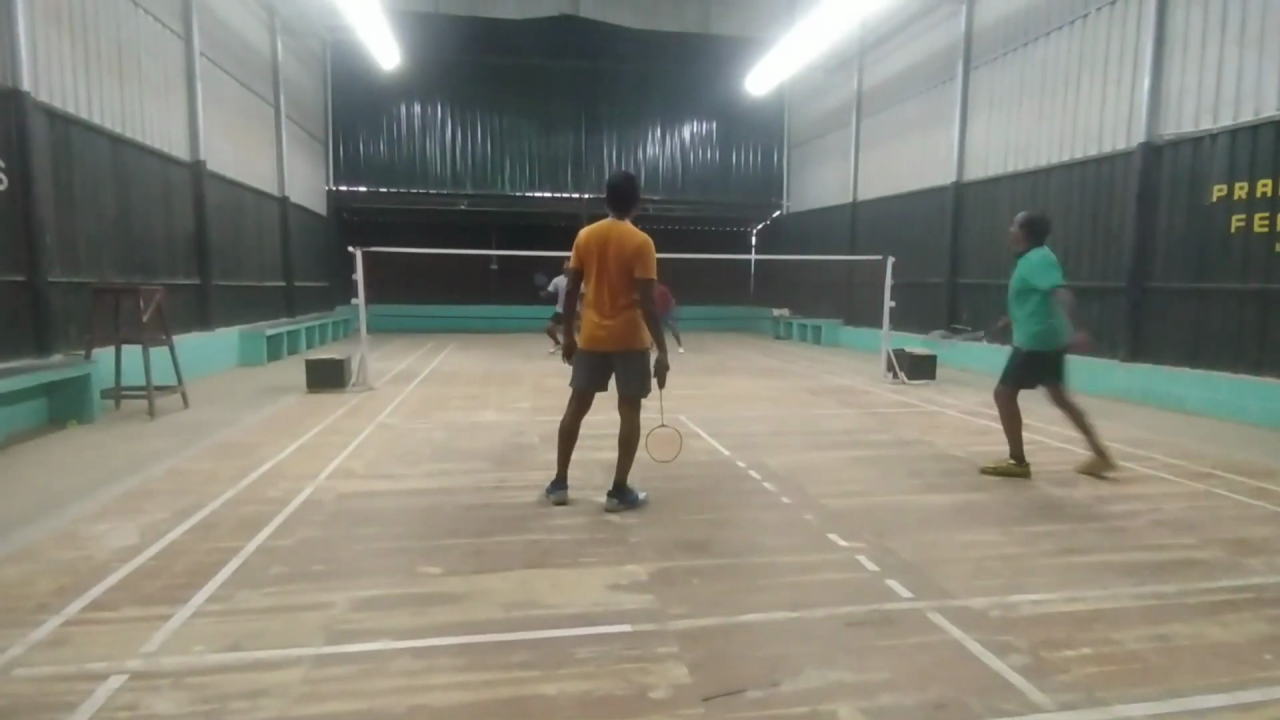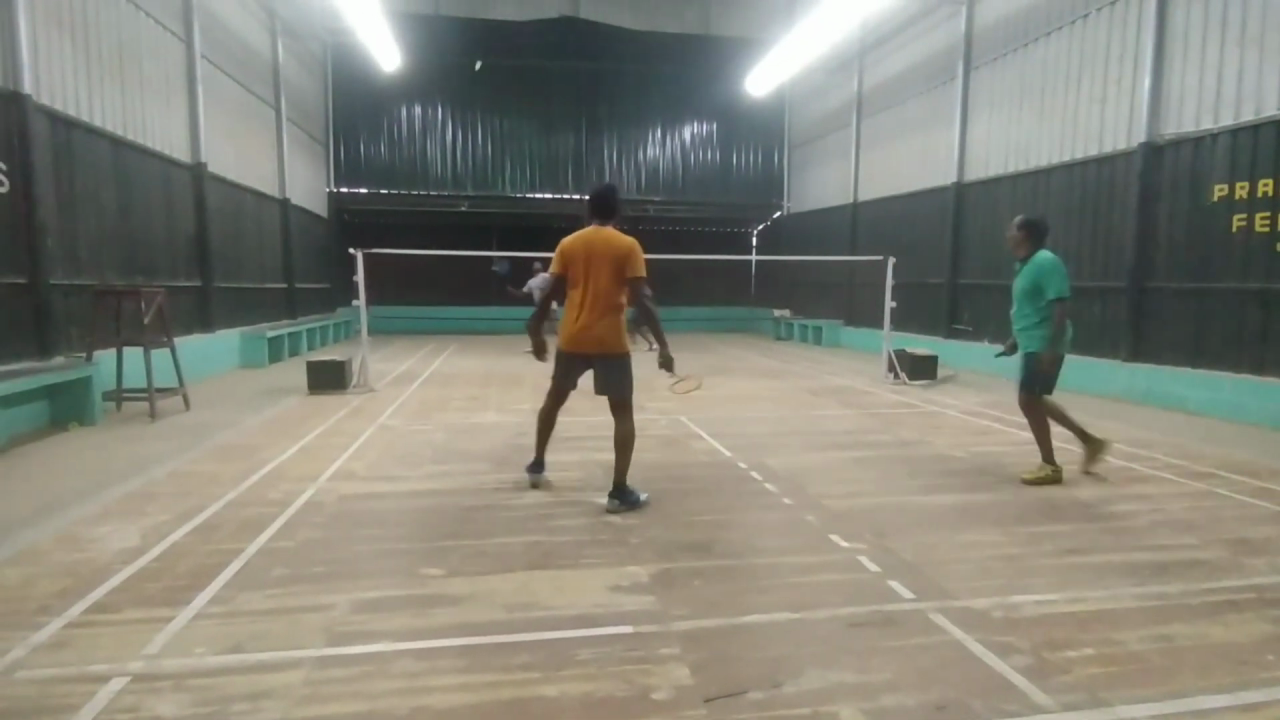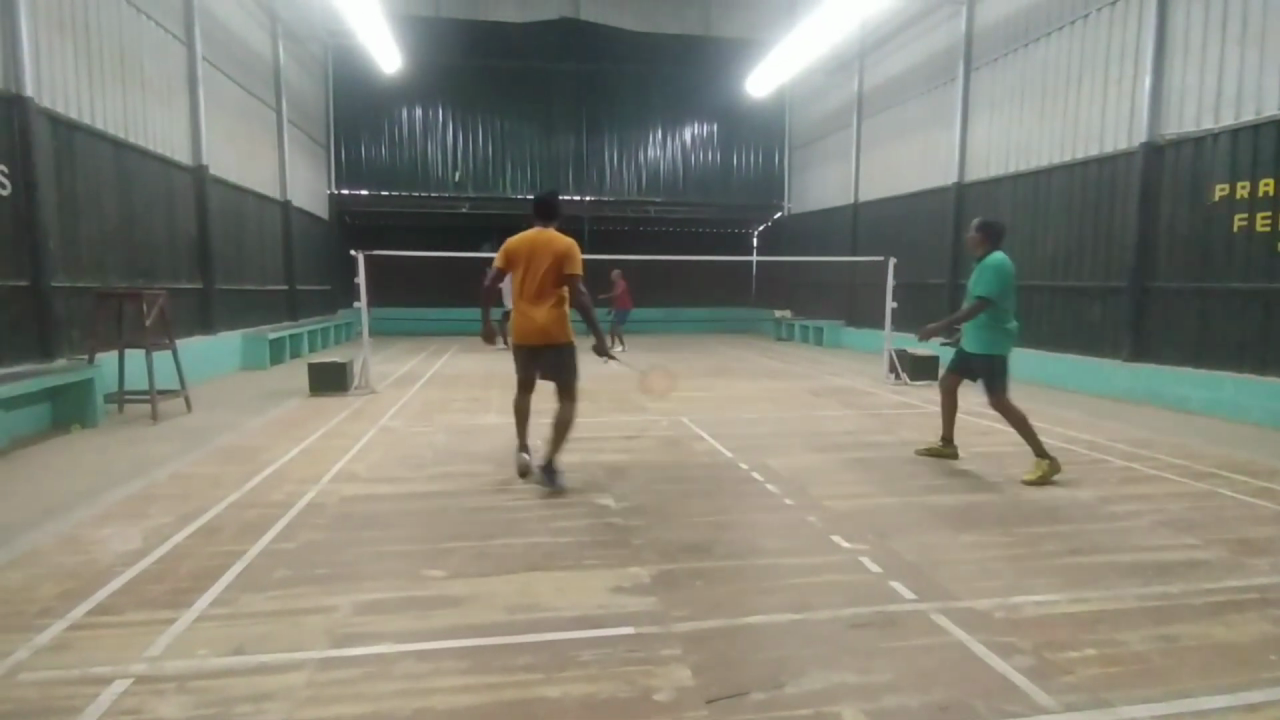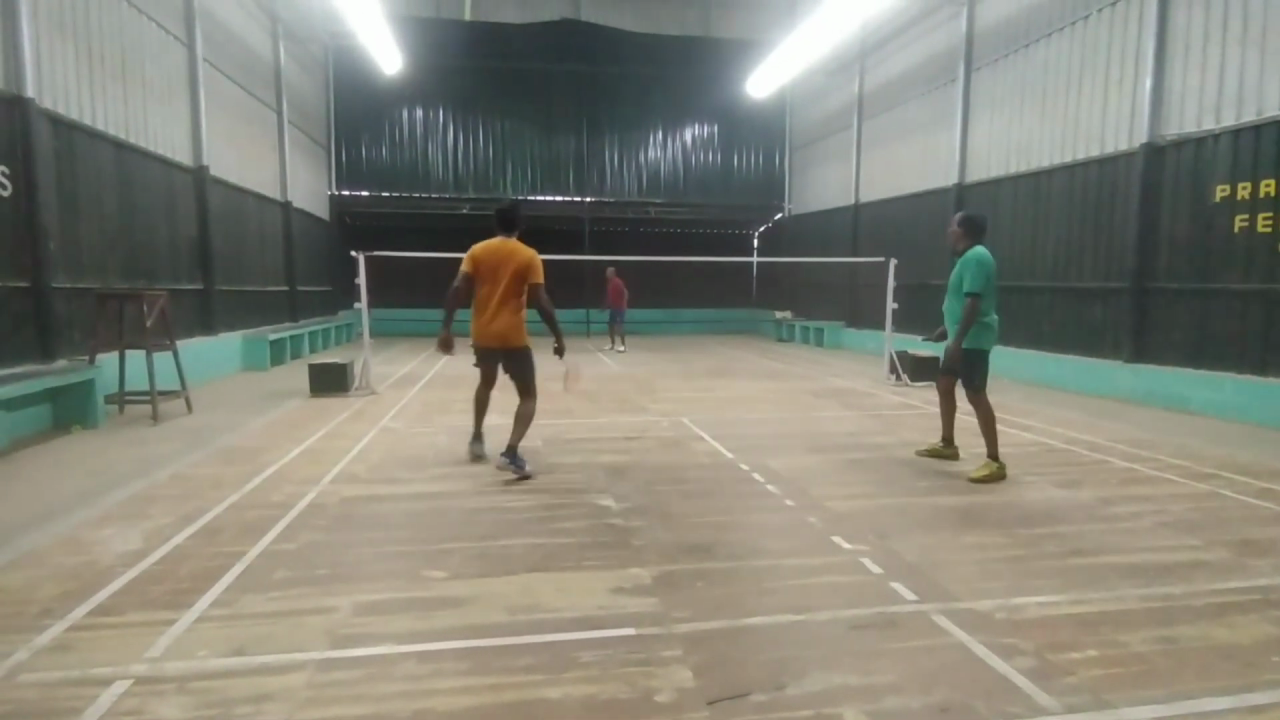
dt=0.4s
person 1, frame 1
left shoulder: (585, 236)
right shoulder: (641, 242)
left elbow: (571, 290)
right elbow: (646, 301)
left wrist: (567, 334)
right wrist: (661, 350)
left hip: (591, 337)
right hip: (629, 340)
left knee: (576, 408)
right knee: (630, 412)
left ankle: (559, 484)
right ankle: (619, 491)
person 1, frame 2
left shoulder: (568, 244)
right shoulder: (628, 246)
left elbow: (549, 293)
right elbow: (641, 299)
left wrist: (536, 333)
right wrist: (662, 345)
left hip: (572, 339)
right hip: (611, 341)
left knee: (553, 400)
right knee: (623, 413)
left ankle: (537, 465)
right ankle: (620, 491)
person 1, frame 3
left shoulder: (513, 243)
right shoulder: (567, 245)
left elbow: (489, 284)
right elbow: (578, 294)
left wrist: (486, 321)
right wrist: (598, 336)
left hip: (522, 331)
right hip: (556, 332)
left knee: (524, 389)
right knee: (567, 398)
left ankle: (522, 450)
right ankle: (549, 467)
person 1, frame 4
left shoulder: (477, 251)
right shoulder: (529, 257)
left elbow: (457, 289)
right elbow: (541, 302)
left wrist: (446, 328)
right wrist: (558, 338)
left hip: (483, 334)
right hip: (513, 336)
left knee: (486, 382)
right knee: (527, 396)
left ankle: (477, 438)
right ankle: (511, 452)
person 2, frame 1
left shoulder: (1035, 260)
right shoulder: (1035, 258)
left elbow: (1061, 293)
left wrist: (1072, 329)
right wrist: (1008, 320)
left hip: (1035, 340)
right hip: (1051, 339)
left knee: (1003, 395)
right knee: (1059, 397)
left ankle: (1017, 461)
right ankle: (1099, 456)
person 2, frame 2
left shoulder: (1046, 263)
right shoulder: (1025, 265)
left elbow: (1059, 308)
left wrist: (1049, 349)
right wrist: (1016, 339)
left hip: (1043, 345)
right hip: (1032, 343)
left knee: (1028, 401)
right knee: (1034, 400)
left ankle: (1050, 466)
right ankle: (1089, 440)
person 2, frame 3
left shoulder: (995, 264)
right shoulder: (986, 263)
left elbow: (979, 306)
left wrist: (942, 326)
right wrist: (963, 332)
left hip: (991, 344)
right hip: (973, 341)
left knee: (999, 401)
right knee: (947, 384)
left ankle: (1045, 459)
right ankle: (947, 444)
person 2, frame 4
left shoulder: (975, 258)
right shoulder: (968, 257)
left elbow: (973, 303)
left wrist: (957, 341)
right wrist: (947, 330)
left hip: (972, 339)
right hip: (961, 338)
left knee: (976, 395)
right knee: (944, 385)
left ankle: (995, 461)
right ankle: (947, 444)
